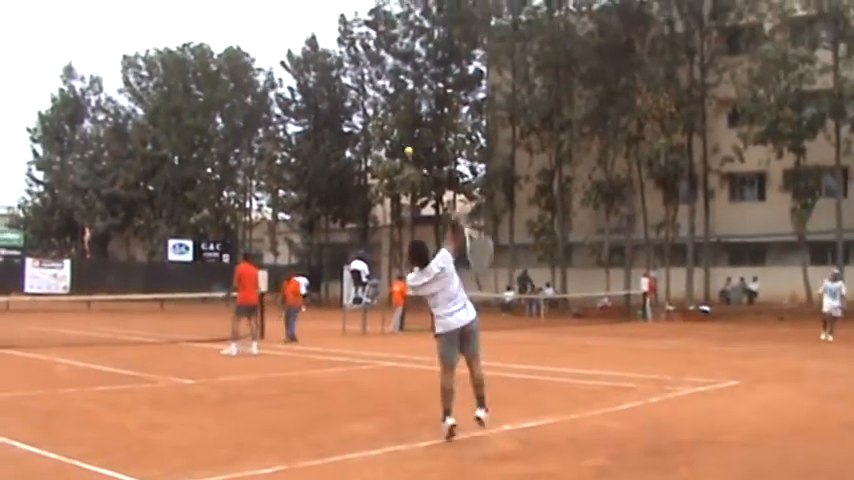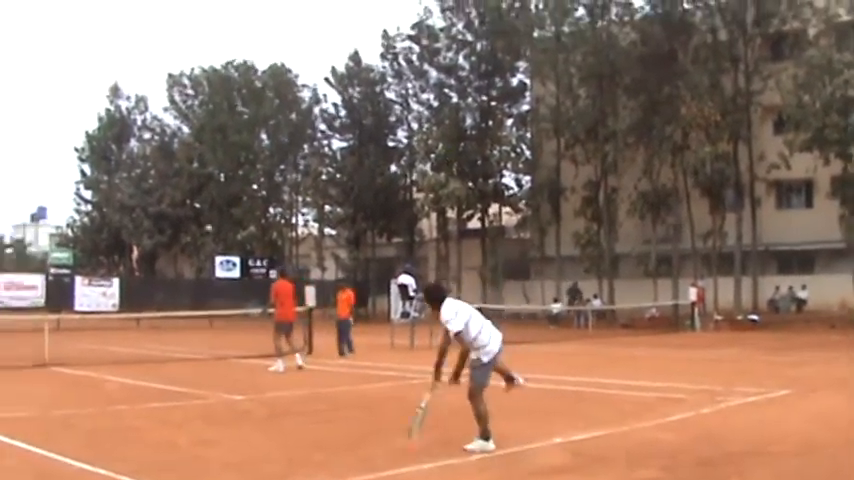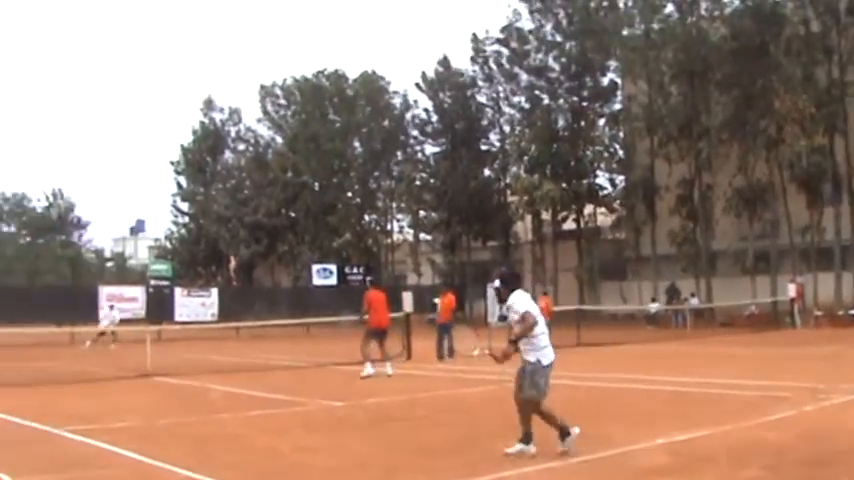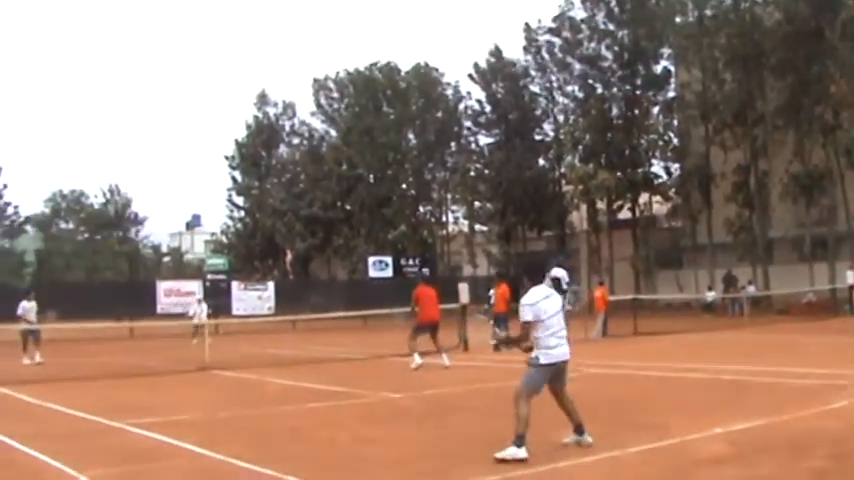
dt=0.4s
person 1, frame 1
left shoulder: (413, 281)
right shoulder: (442, 263)
right elbow: (457, 238)
left hip: (445, 326)
right hip: (467, 319)
left knee: (447, 372)
right knee: (474, 364)
left ankle: (448, 418)
right ankle: (481, 408)
person 1, frame 2
left shoulder: (448, 316)
right shoulder: (452, 303)
left elbow: (465, 348)
right elbow: (444, 344)
left wrist: (456, 374)
right wrist: (438, 368)
left hip: (483, 352)
right hip: (494, 338)
left knee: (474, 395)
left ankle: (485, 439)
right ankle: (512, 378)
person 1, frame 3
left shoulder: (517, 301)
right shoulder: (518, 300)
left elbow: (532, 322)
left wrist: (512, 342)
right wrist: (510, 349)
left hip: (538, 359)
right hip: (532, 357)
left knee: (534, 404)
right knee: (520, 398)
left ankle: (566, 432)
right ankle: (526, 442)
person 1, frame 4
left shoulder: (528, 301)
right shoulder: (554, 295)
left elbow: (525, 335)
left wrist: (507, 340)
left hip: (545, 357)
right hip: (562, 354)
left knee: (521, 397)
right knee: (560, 392)
left ankle: (518, 447)
right ankle: (581, 434)
